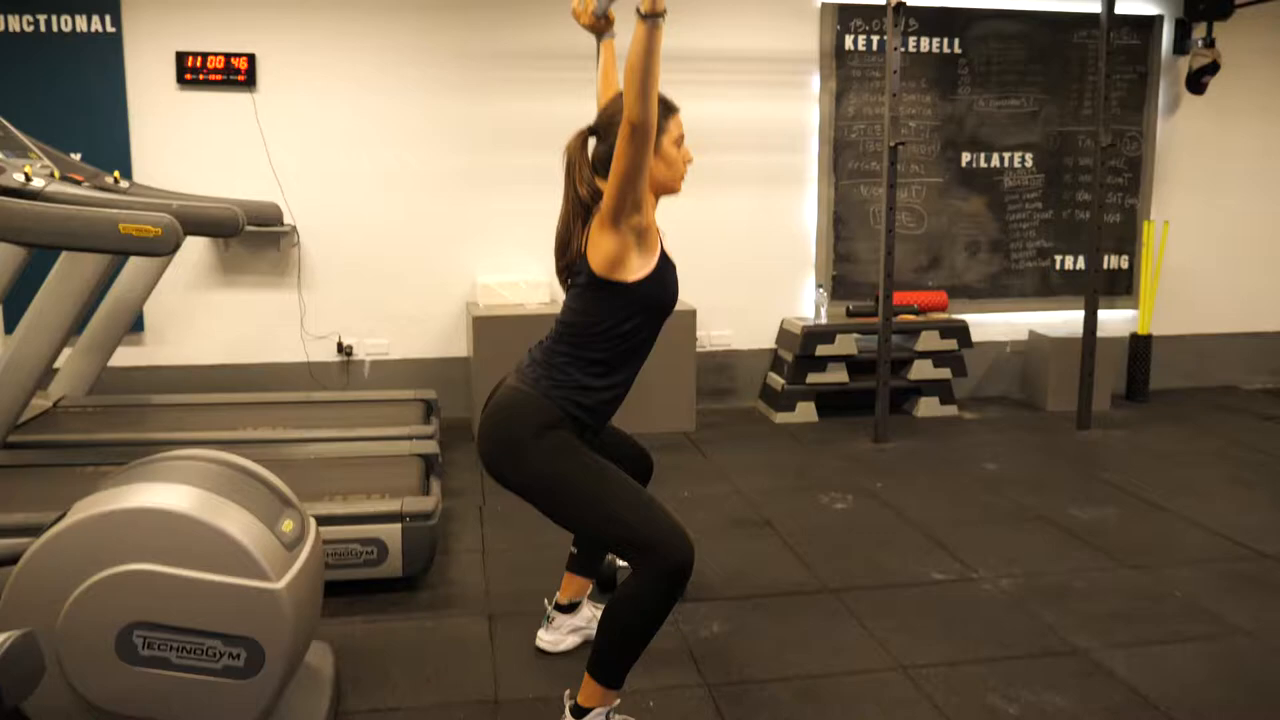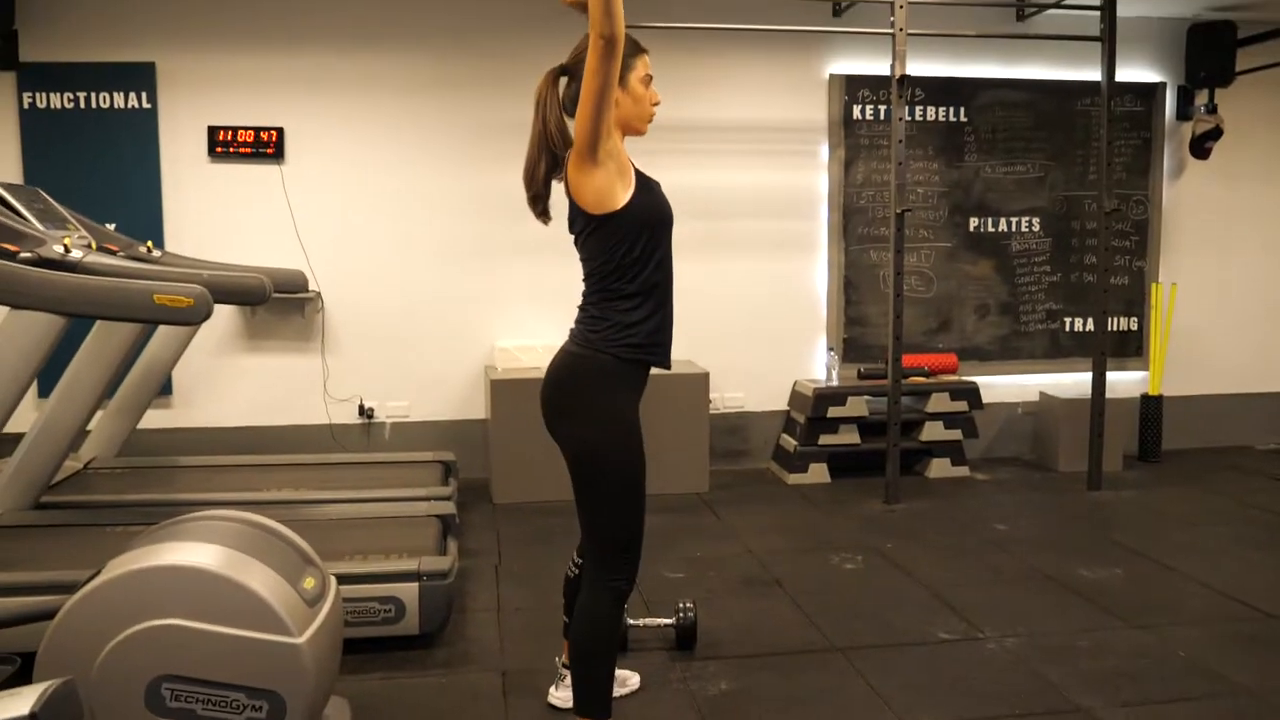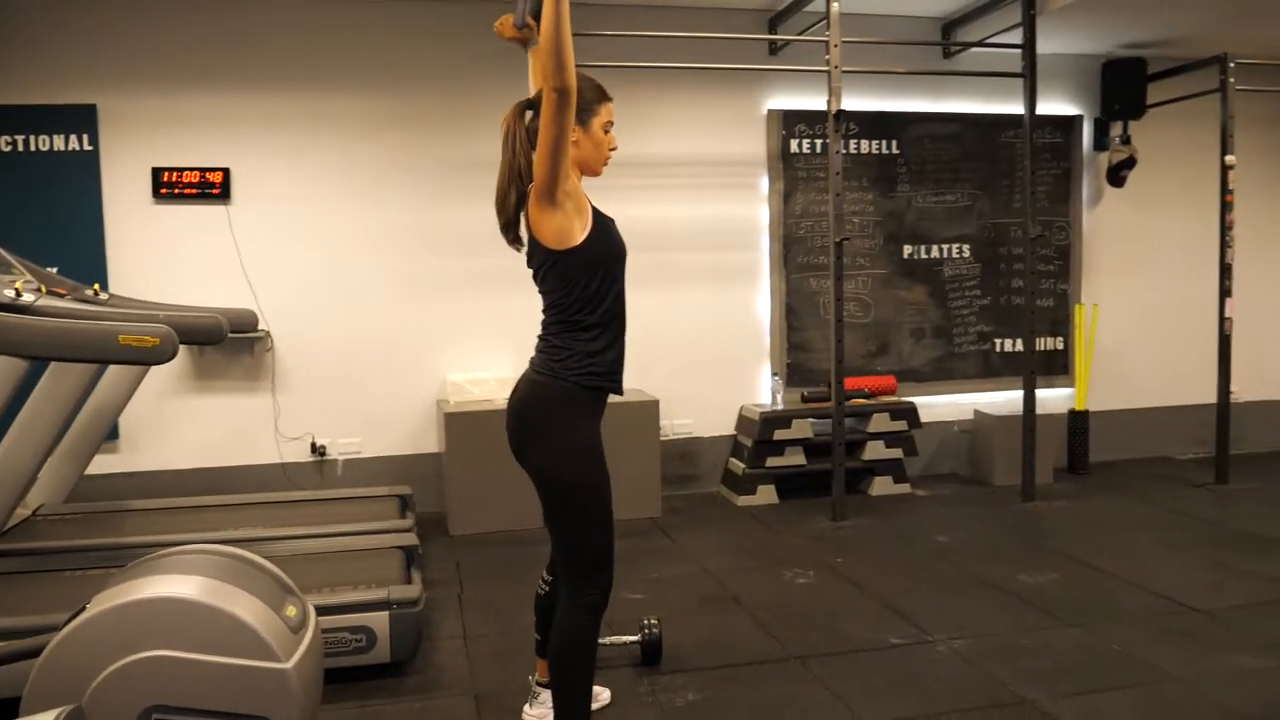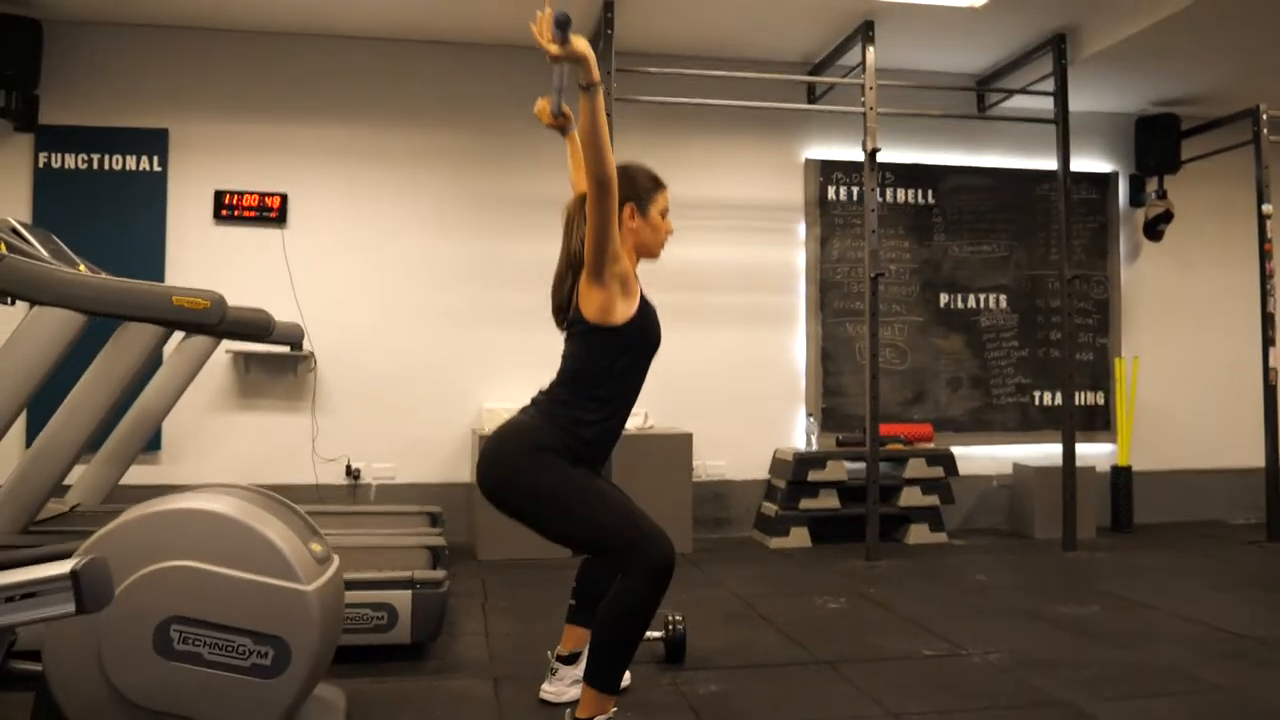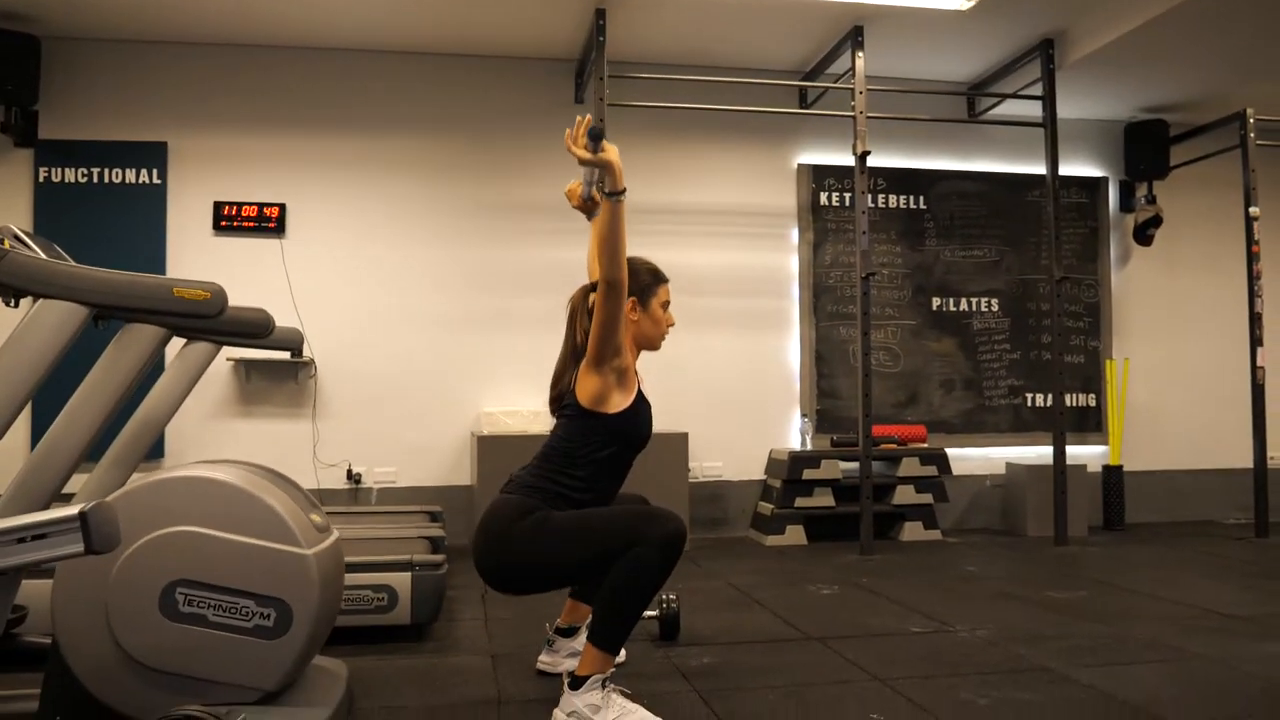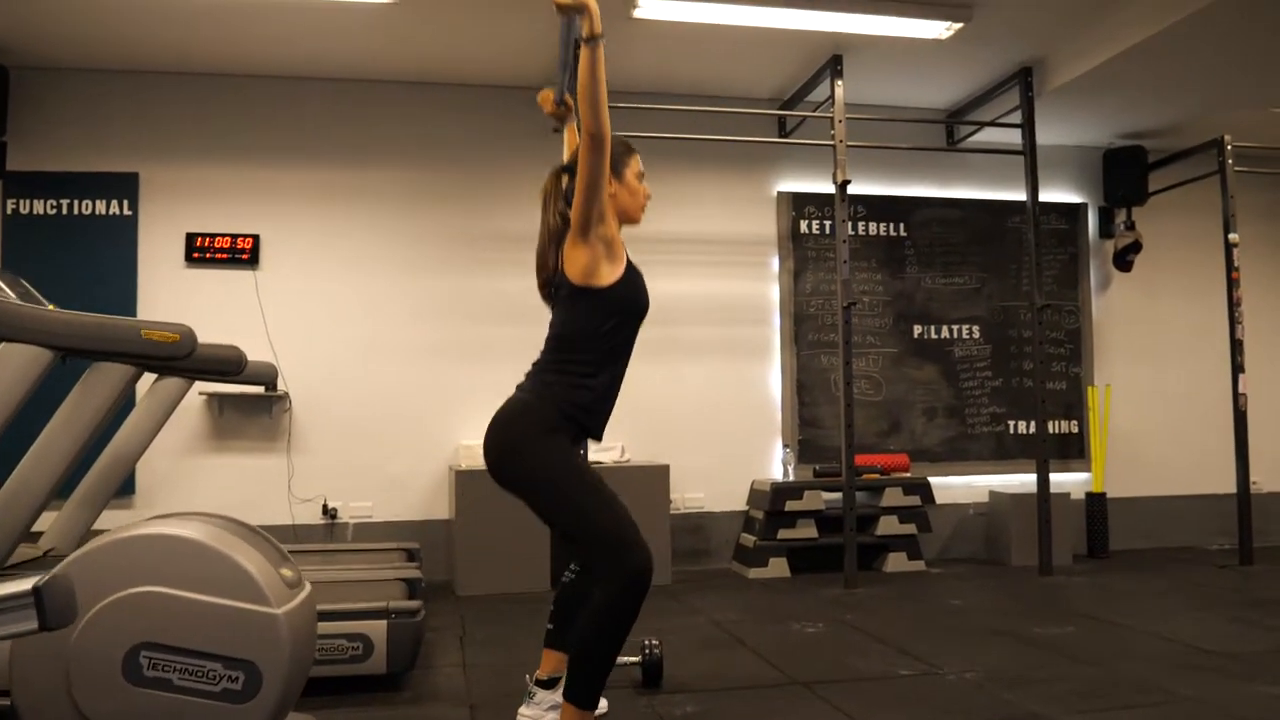
dt=0.7s
person 1, frame 1
left shoulder: (618, 211)
right shoulder: (623, 223)
left elbow: (619, 114)
right elbow: (631, 120)
left hip: (541, 414)
right hip: (529, 432)
left knee: (631, 471)
right knee: (667, 553)
left ankle: (567, 611)
person 1, frame 2
left shoulder: (606, 159)
right shoulder: (596, 160)
left hip: (597, 377)
right hip: (596, 383)
left knee: (602, 544)
right knee: (614, 564)
person 1, frame 3
left shoulder: (560, 195)
right shoulder: (555, 197)
left elbow: (552, 94)
right elbow: (558, 90)
left hip: (556, 404)
right hip: (558, 410)
left knee: (572, 561)
right knee: (588, 579)
person 1, frame 4
left shoulder: (609, 275)
right shoulder: (611, 278)
left elbow: (591, 182)
right elbow: (599, 184)
left wrist: (569, 130)
right wrist: (586, 79)
left hip: (536, 452)
right hip: (525, 461)
left knee: (616, 532)
right knee: (649, 554)
left ankle: (569, 662)
person 1, frame 5
left shoulder: (610, 360)
right shoulder: (610, 367)
left elbow: (606, 279)
right elbow: (610, 282)
left wrist: (594, 213)
right wrist: (613, 183)
left hip: (525, 522)
right hip: (514, 539)
left knee: (629, 515)
right knee: (660, 530)
left ankle: (565, 639)
person 1, frame 6
left shoulder: (592, 244)
right shoulder: (596, 243)
left elbow: (585, 160)
right elbow: (595, 142)
left wrist: (565, 117)
left hip: (540, 434)
right hip: (533, 436)
left knee: (600, 552)
right knee: (627, 563)
